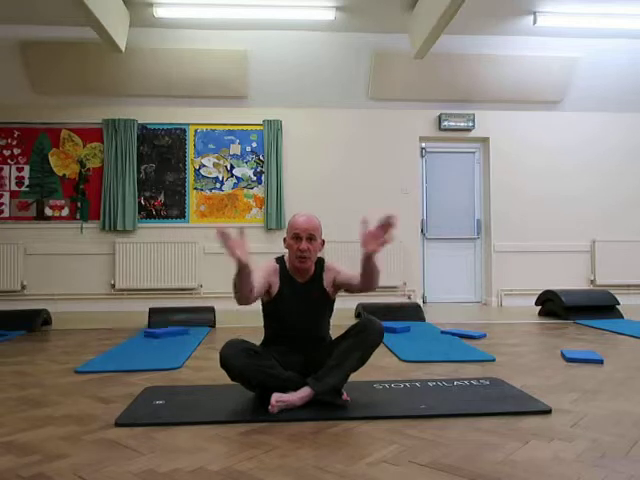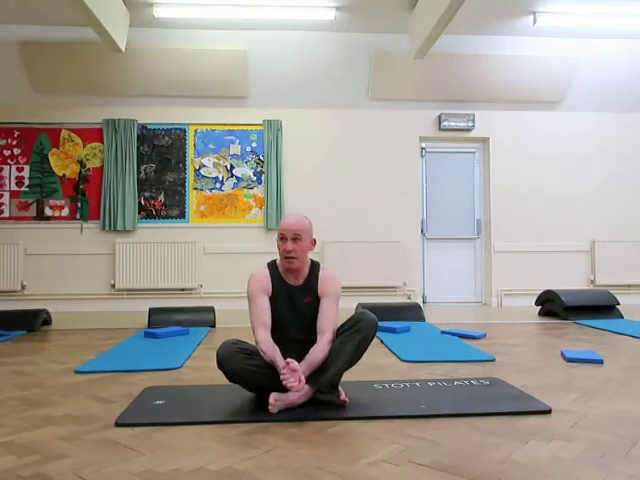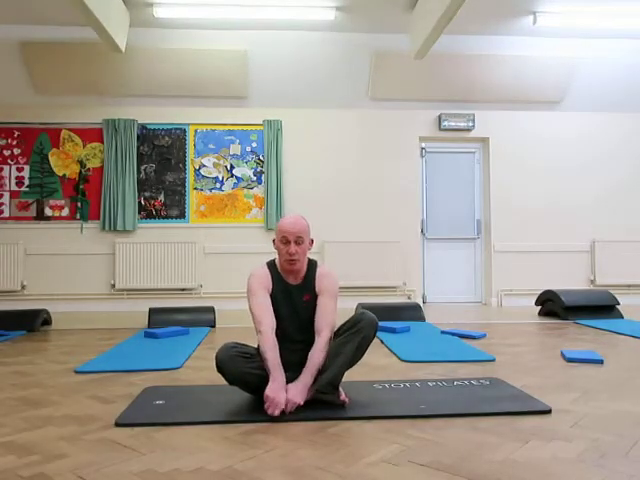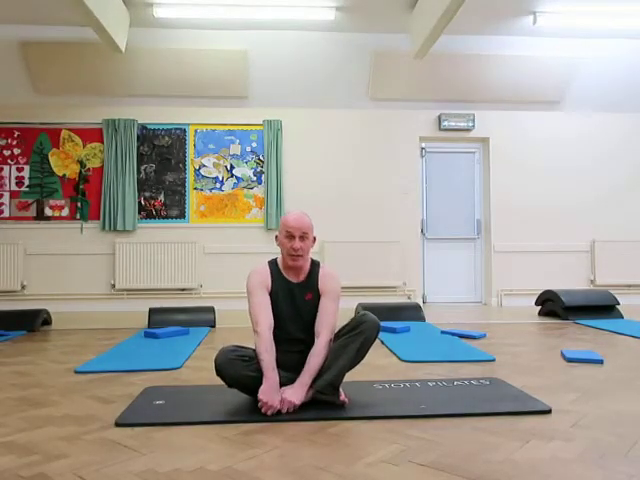
dt=1s
person 1, frame 1
left shoulder: (329, 274)
right shoulder: (271, 272)
left elbow: (366, 285)
right elbow: (244, 298)
left wrist: (368, 257)
right wrist: (243, 265)
left hip: (320, 359)
right hip: (277, 360)
left knee: (372, 328)
right knee: (231, 353)
left ankle: (304, 393)
right ankle: (322, 388)
person 1, frame 2
left shoulder: (327, 279)
right shoulder: (261, 279)
left elbow: (326, 336)
right elbow: (261, 333)
left wrist: (303, 370)
right wrist: (282, 367)
left hip: (314, 361)
right hip: (276, 361)
left knee: (366, 320)
right knee: (227, 353)
left ankle: (305, 391)
right ankle: (320, 389)
person 1, frame 3
left shoulder: (324, 277)
right shoulder: (260, 277)
left elbow: (324, 335)
right elbow: (265, 331)
left wrist: (303, 383)
right wrist: (276, 380)
left hip: (314, 358)
right hip: (277, 360)
left knee: (367, 321)
right knee: (226, 356)
left ankle: (309, 390)
right ankle: (321, 389)
person 1, frame 4
left shoulder: (327, 278)
right shoulder: (260, 276)
left elbow: (324, 337)
right elbow: (262, 331)
left wrist: (301, 386)
right wrist: (270, 381)
left hip: (314, 359)
right hip: (277, 361)
left knee: (369, 323)
right knee: (225, 359)
left ankle: (308, 391)
right ankle: (318, 389)
